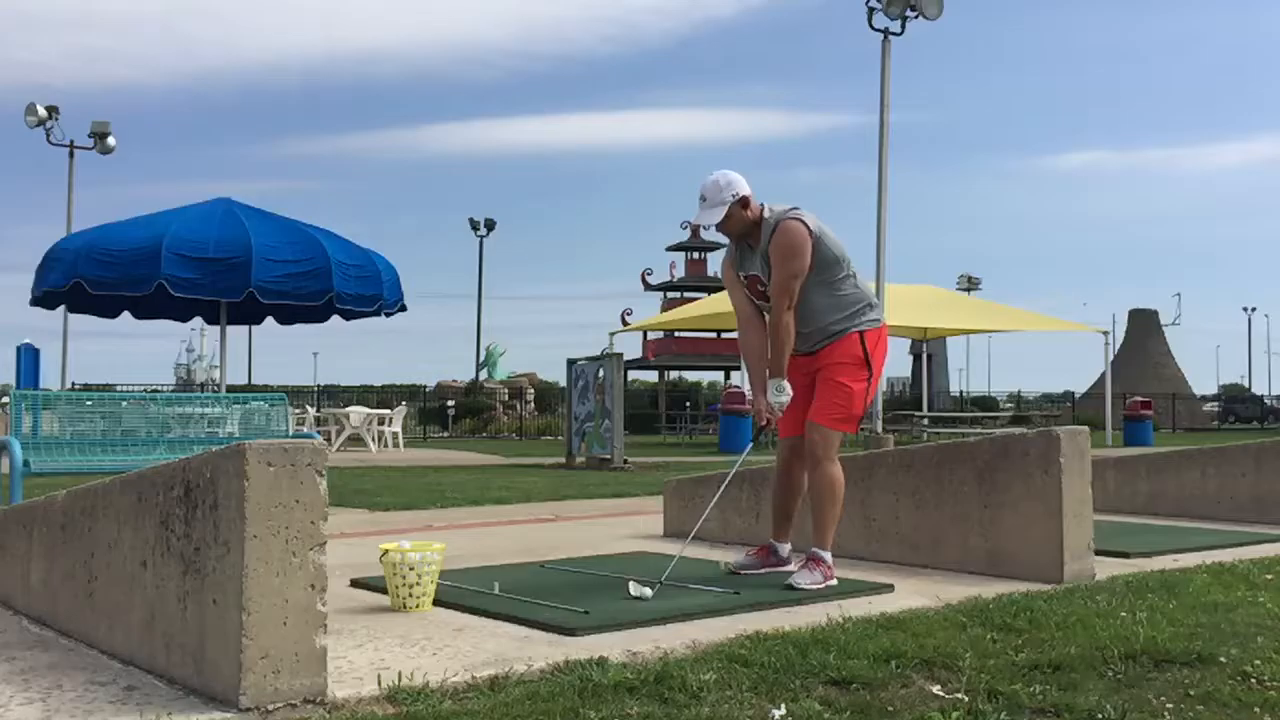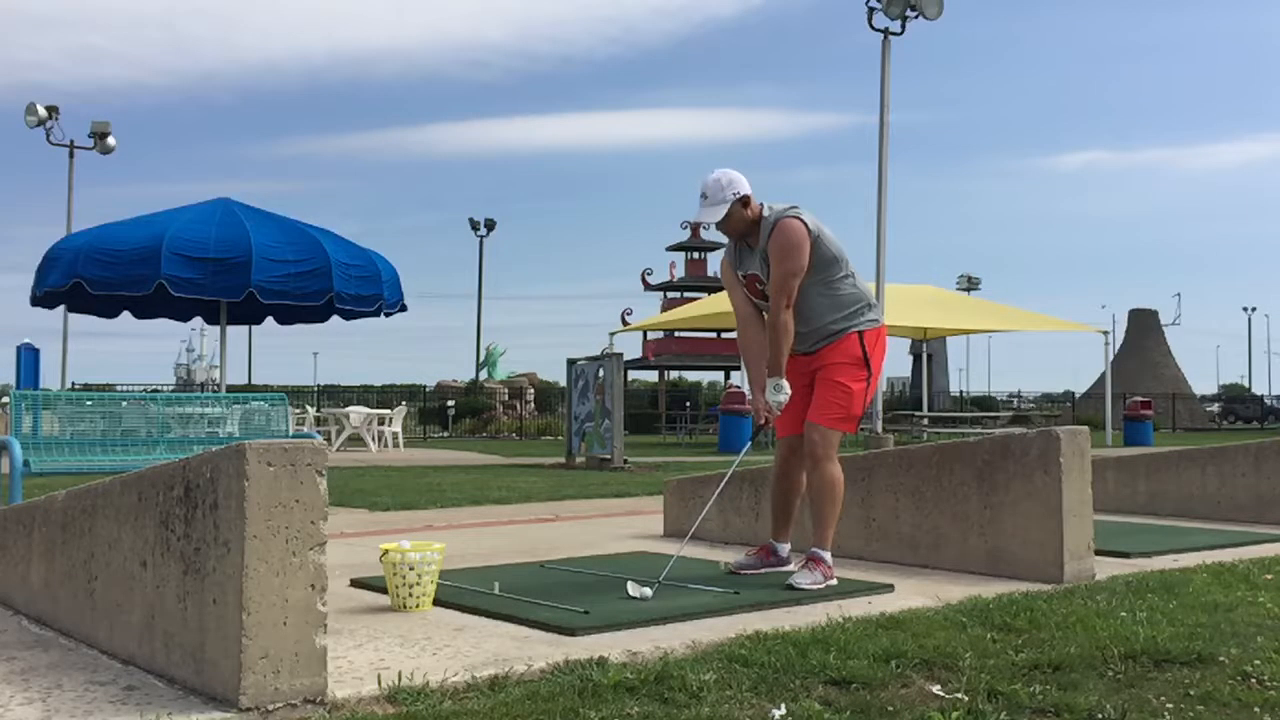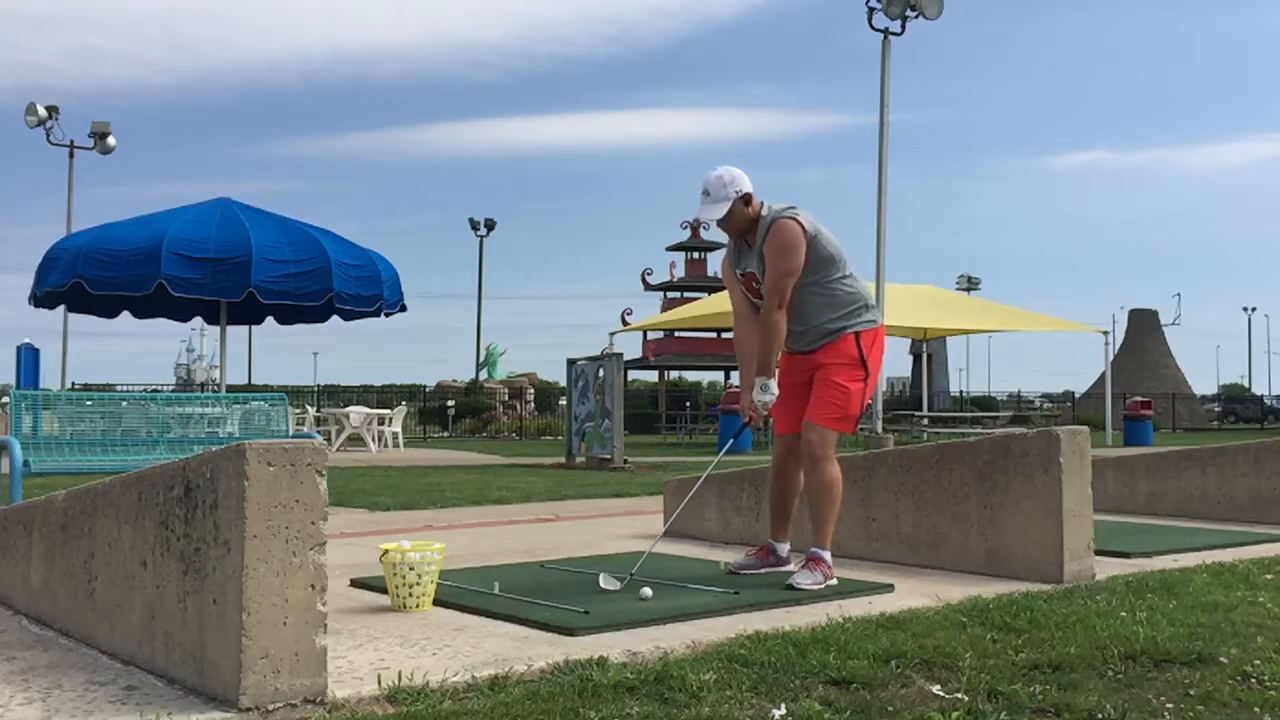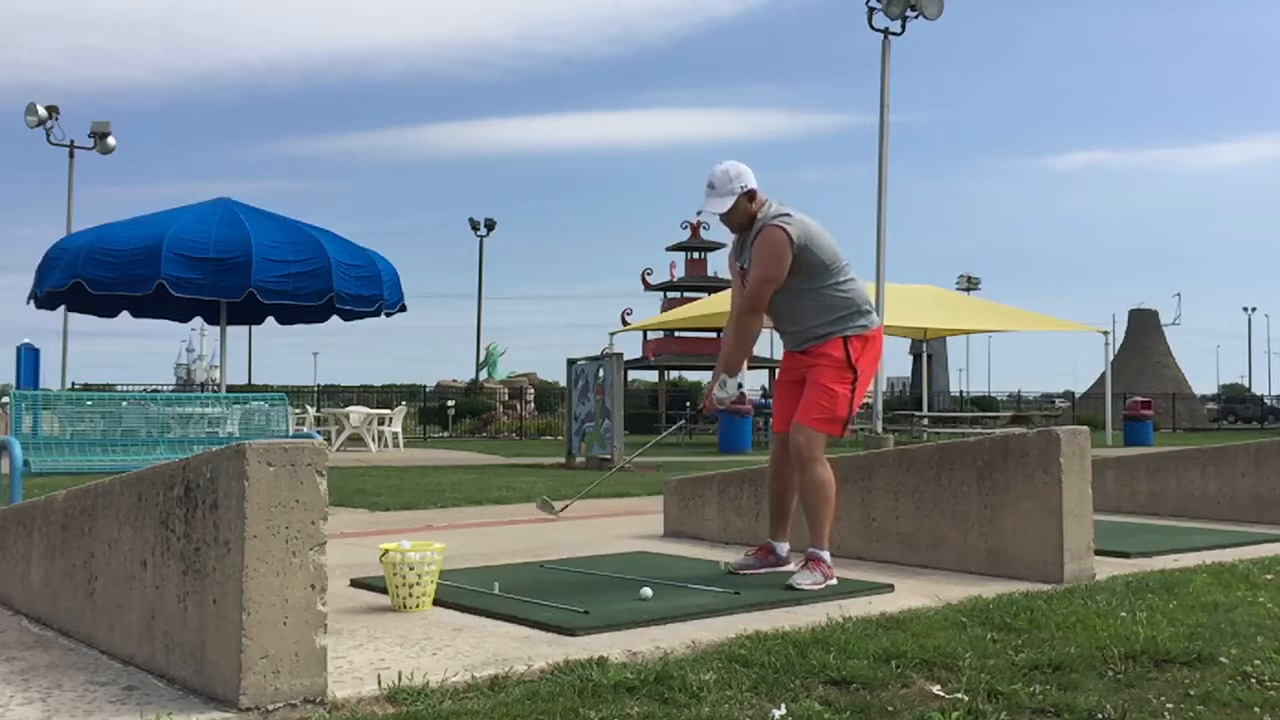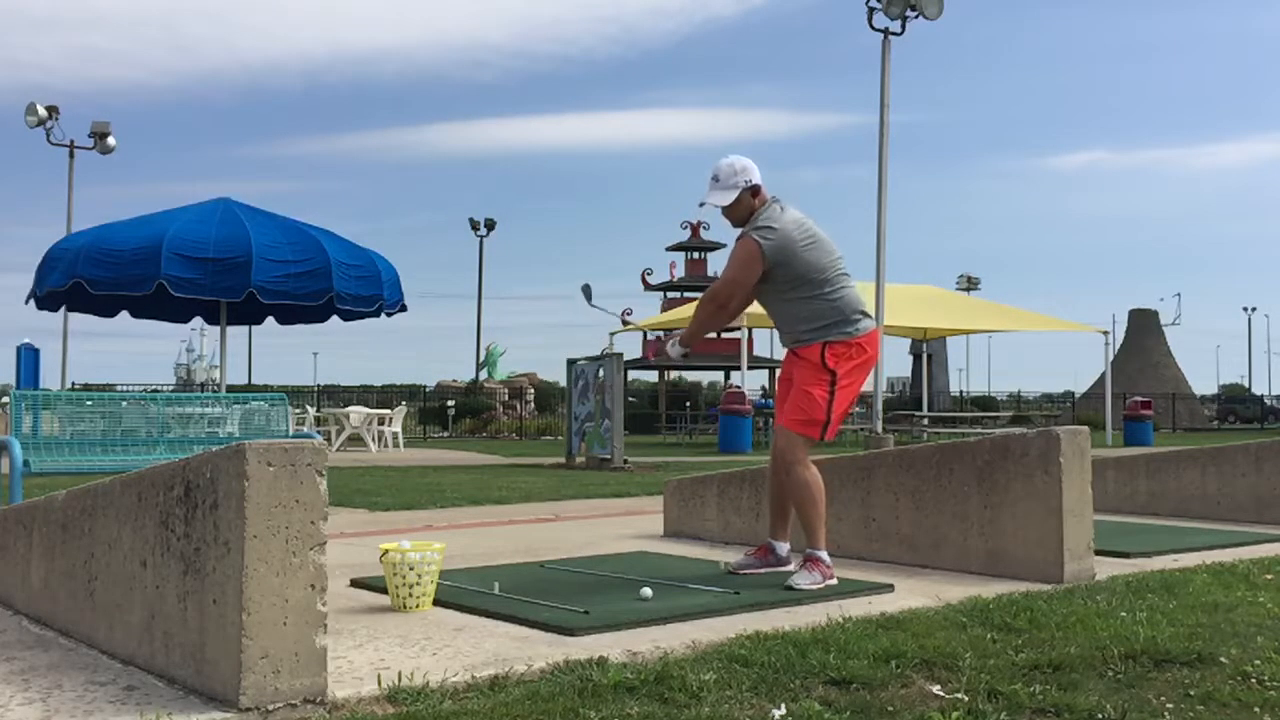
dt=1s
person 1, frame 1
left shoulder: (789, 230)
right shoulder: (733, 261)
left elbow: (783, 313)
right elbow: (751, 326)
left wrist: (778, 383)
right wrist: (759, 392)
left hip: (853, 339)
right hip: (805, 350)
left knee: (819, 447)
right knee: (790, 450)
left ankle: (821, 560)
right ankle: (778, 549)
person 1, frame 2
left shoulder: (787, 228)
right shoulder: (732, 261)
left elbow: (782, 310)
right elbow: (750, 326)
left wrist: (776, 381)
right wrist: (757, 390)
left hip: (851, 339)
right hip: (803, 350)
left knee: (818, 446)
right knee: (788, 450)
left ankle: (821, 559)
right ankle: (778, 548)
person 1, frame 3
left shoulder: (785, 228)
right shoulder: (733, 258)
left elbow: (775, 310)
right elbow: (746, 324)
left wrist: (766, 381)
right wrist: (748, 388)
left hip: (850, 340)
right hip: (801, 350)
left knee: (816, 445)
right knee: (785, 449)
left ankle: (821, 559)
right ankle: (778, 548)
person 1, frame 4
left shoulder: (776, 232)
right shoulder: (741, 247)
left elbow: (752, 313)
right elbow: (737, 317)
left wrist: (728, 379)
right wrist: (718, 377)
left hip: (847, 343)
right hip: (801, 348)
left knee: (806, 445)
right knee: (782, 446)
left ankle: (820, 559)
right ankle: (777, 548)
person 1, frame 5
left shoulder: (759, 239)
right shoulder: (776, 219)
left elbow: (717, 298)
right elbow: (738, 300)
left wrist: (682, 341)
right wrist: (696, 334)
left hip: (840, 347)
right hip: (808, 347)
left knee: (792, 448)
right knee: (782, 448)
left ankle: (819, 560)
right ankle: (777, 548)
